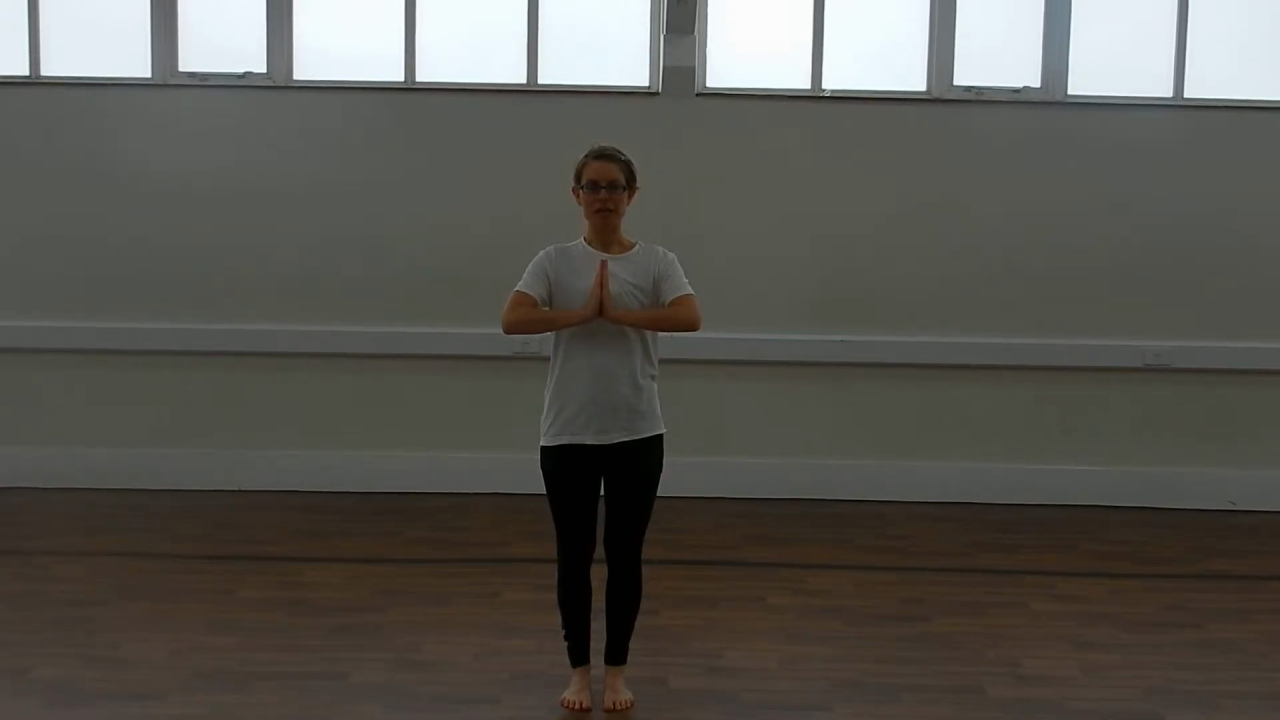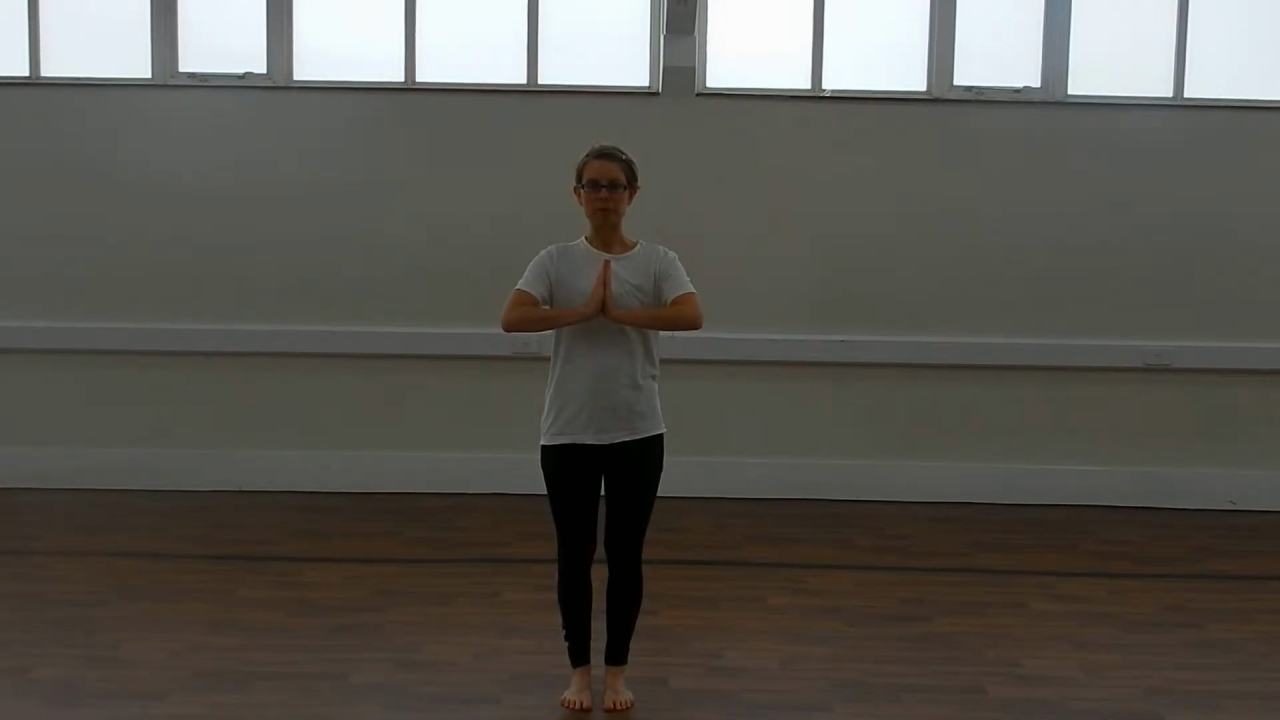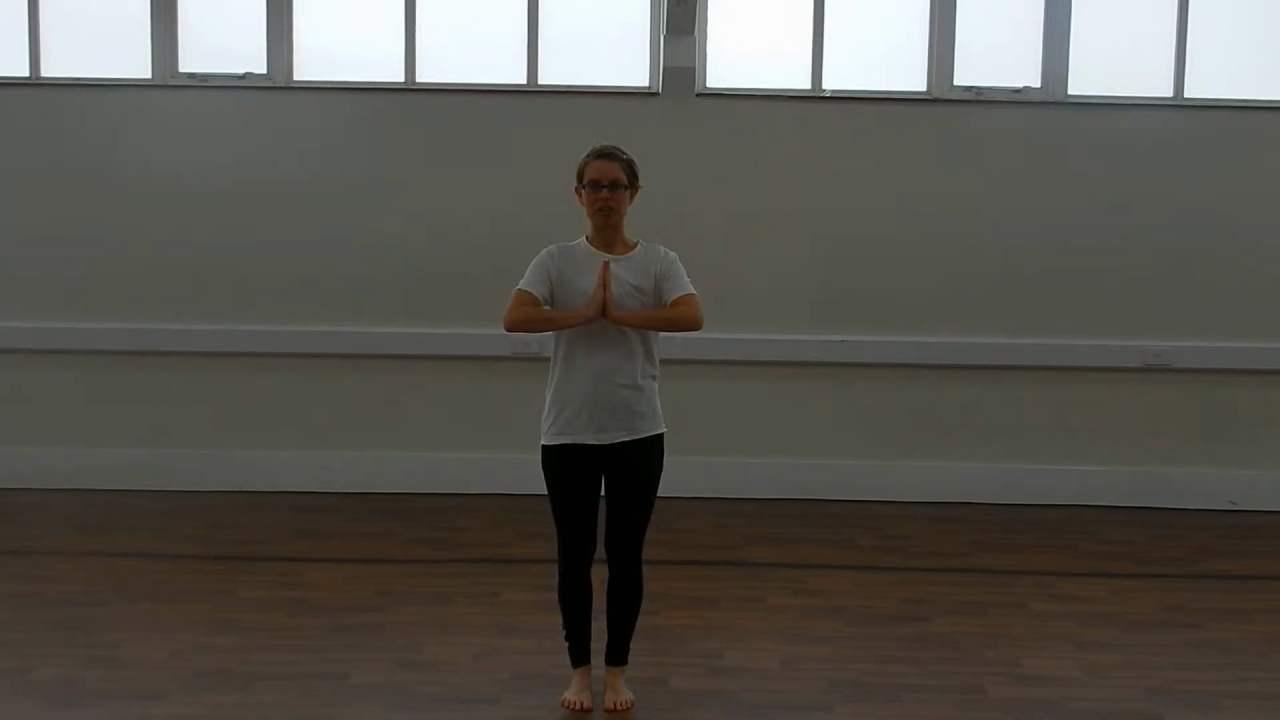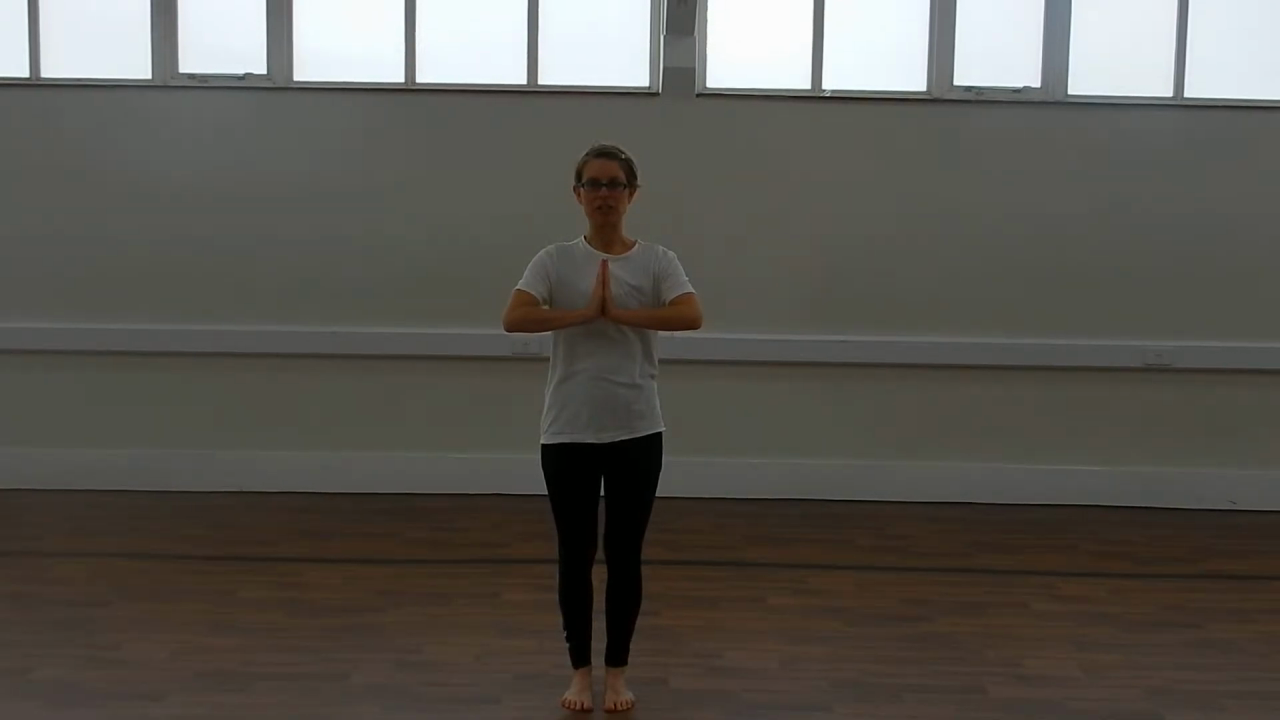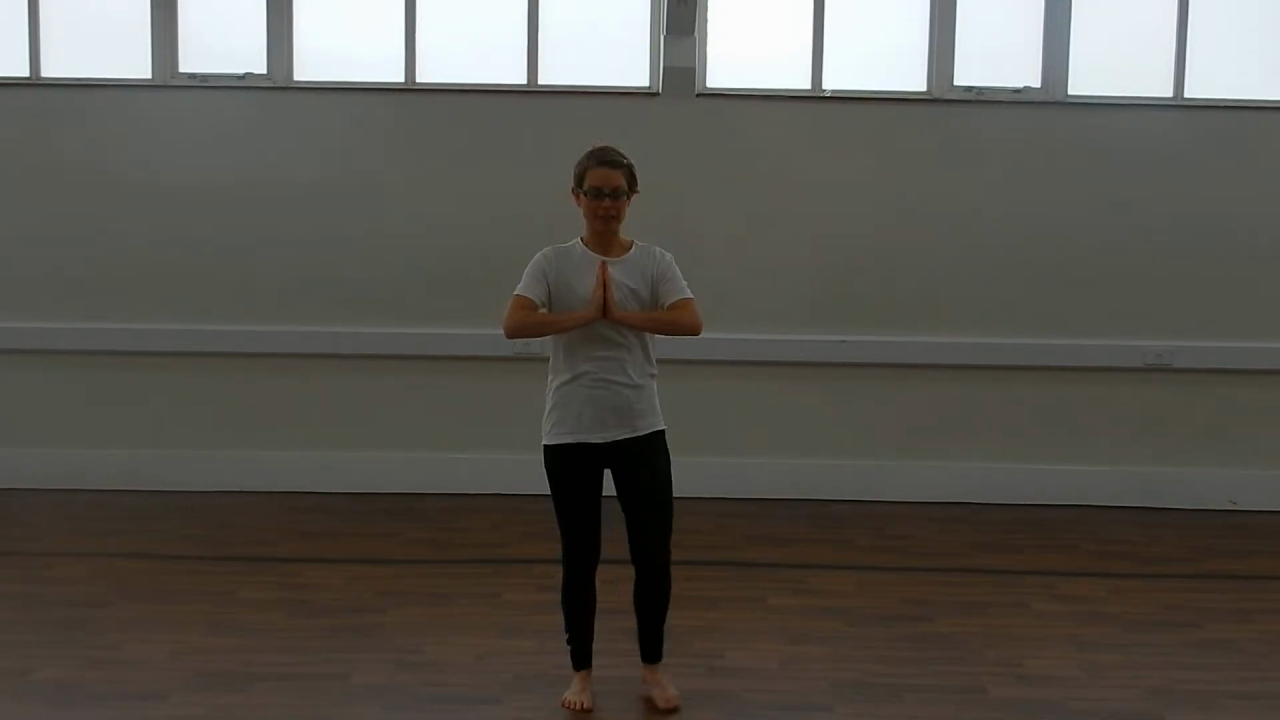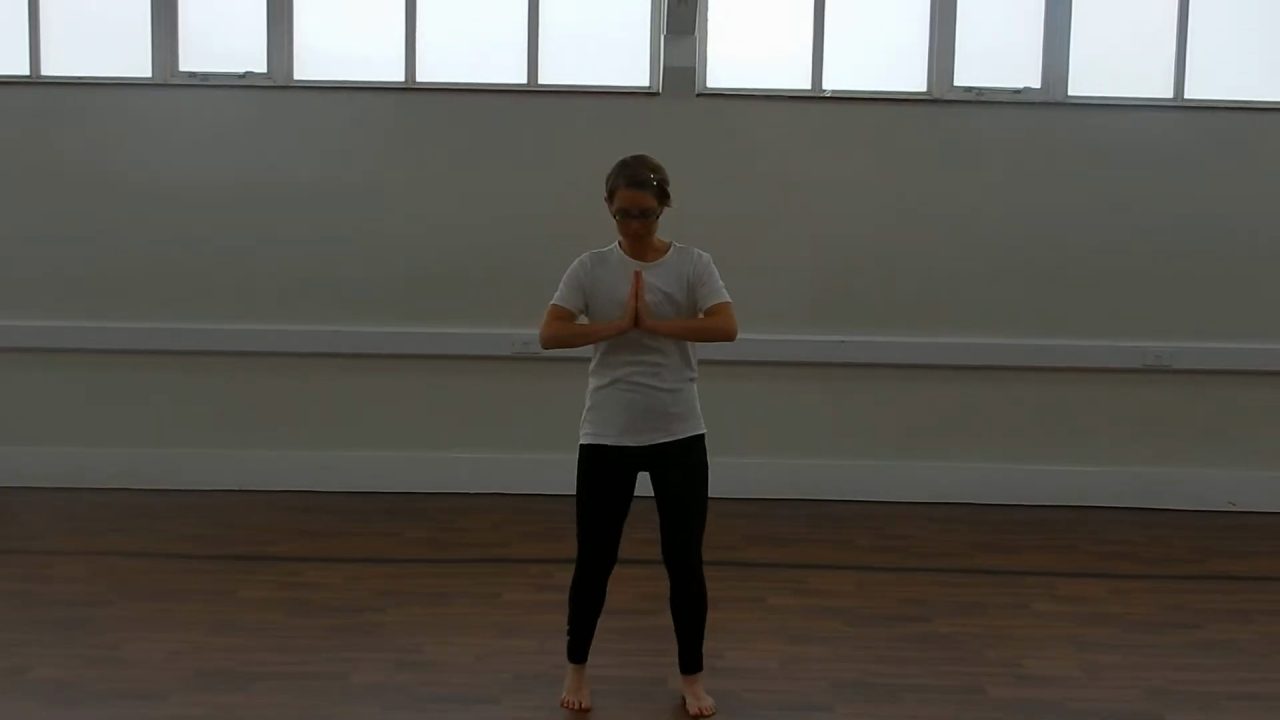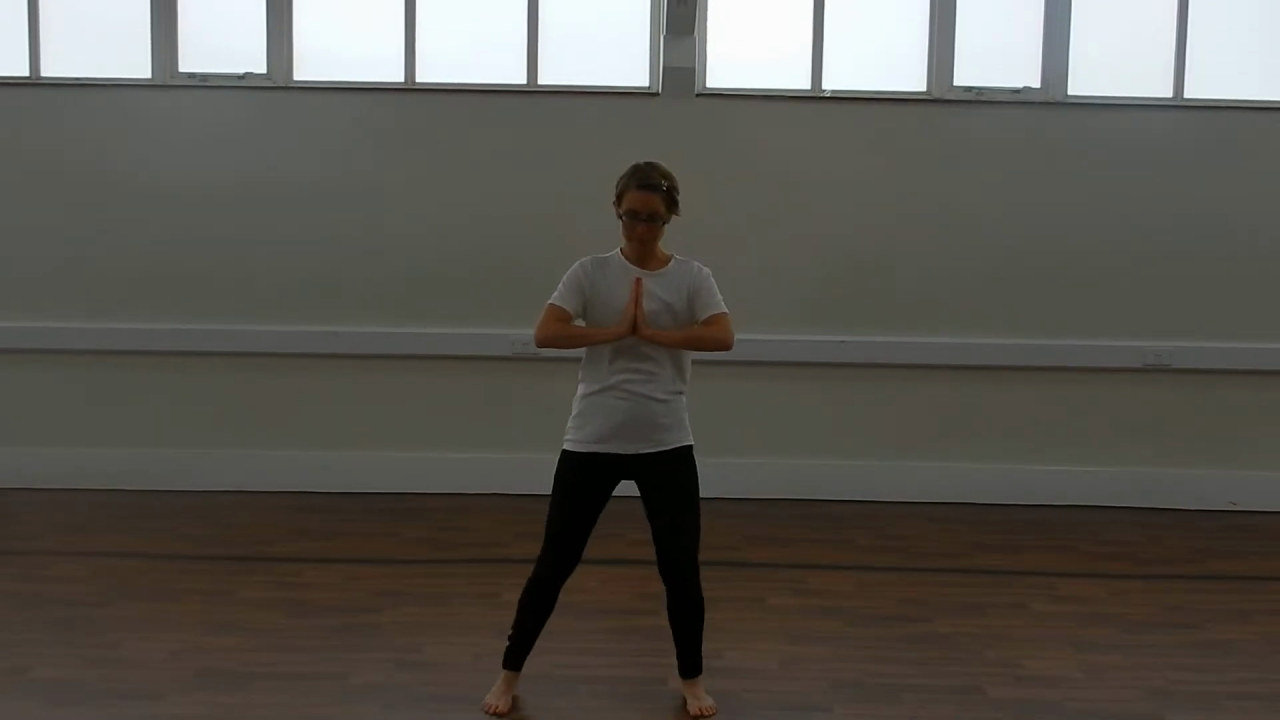
dt=0.4s
person 1, frame 1
left shoulder: (656, 261)
right shoulder: (554, 260)
left elbow: (689, 317)
right elbow: (512, 319)
left wrist: (618, 313)
right wrist: (582, 312)
left hip: (635, 434)
right hip: (568, 434)
left knee: (624, 555)
right knee: (574, 555)
left ankle: (615, 670)
right ankle: (579, 669)
person 1, frame 2
left shoulder: (657, 261)
right shoulder: (555, 260)
left elbow: (691, 316)
right elbow: (512, 318)
left wrist: (619, 313)
right wrist: (585, 309)
left hip: (636, 433)
right hip: (569, 433)
left knee: (625, 555)
right knee: (575, 555)
left ankle: (616, 670)
right ankle: (579, 670)
person 1, frame 3
left shoulder: (658, 261)
right shoulder: (556, 260)
left elbow: (692, 317)
right elbow: (514, 318)
left wrist: (620, 313)
right wrist: (585, 312)
left hip: (636, 433)
right hip: (569, 433)
left knee: (625, 556)
right knee: (575, 555)
left ankle: (616, 670)
right ankle: (580, 670)
person 1, frame 4
left shoulder: (657, 260)
right shoulder: (555, 260)
left elbow: (691, 317)
right elbow: (513, 318)
left wrist: (618, 313)
right wrist: (585, 312)
left hip: (635, 432)
right hip: (569, 432)
left knee: (624, 556)
right knee: (576, 556)
left ankle: (616, 671)
right ankle: (581, 671)
person 1, frame 5
left shoulder: (654, 261)
right shoulder: (552, 262)
left elbow: (690, 323)
right elbow: (514, 324)
left wrist: (621, 314)
right wrist: (586, 313)
left hip: (639, 429)
right hip: (572, 433)
left knee: (653, 555)
right knee: (580, 558)
left ankle: (652, 665)
right ankle: (582, 672)
person 1, frame 6
left shoulder: (692, 263)
right shoulder: (590, 268)
left elbow: (726, 328)
right elbow: (550, 335)
left wrist: (653, 324)
right wrist: (619, 325)
left hip: (677, 434)
right hip: (607, 435)
left knee: (684, 560)
right knee: (595, 558)
right ankle: (576, 667)
person 1, frame 7
left shoulder: (691, 276)
right shoulder: (590, 272)
left elbow: (722, 337)
right elbow: (545, 333)
left wrist: (651, 332)
right wrist: (616, 331)
left hip: (665, 445)
right hip: (593, 441)
left knee: (680, 568)
right knee: (555, 561)
right ankle: (509, 673)
